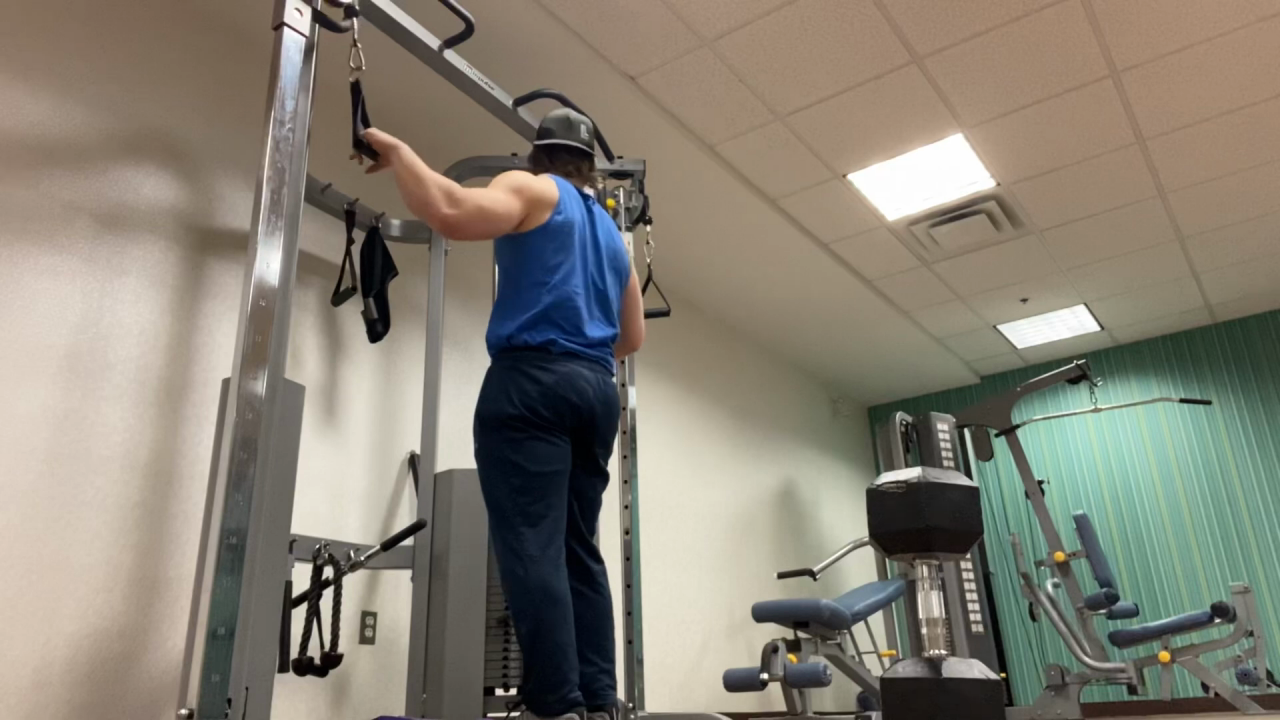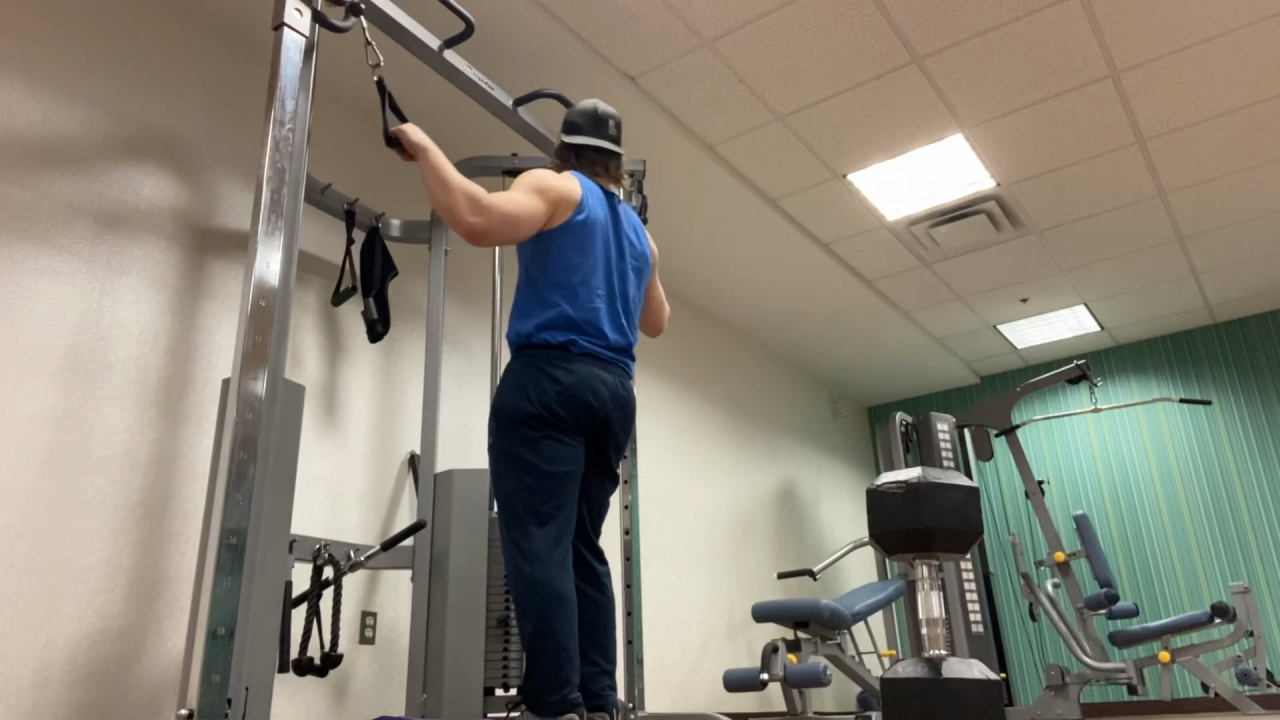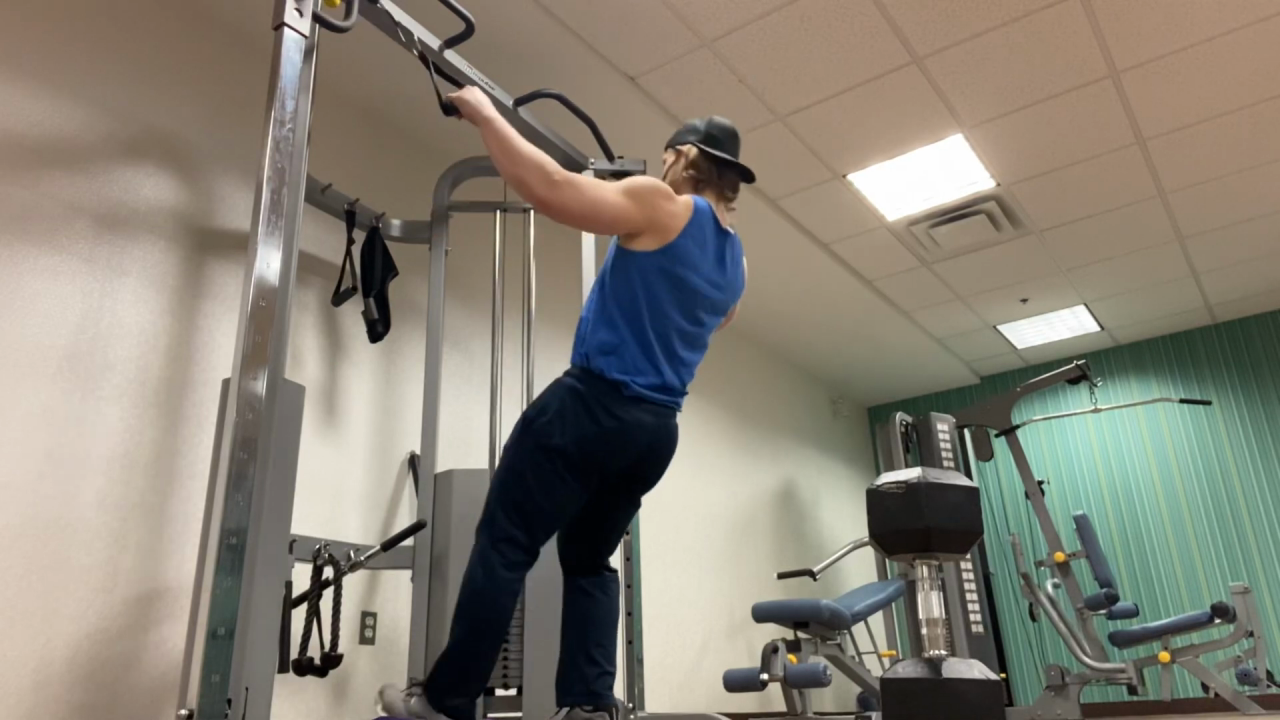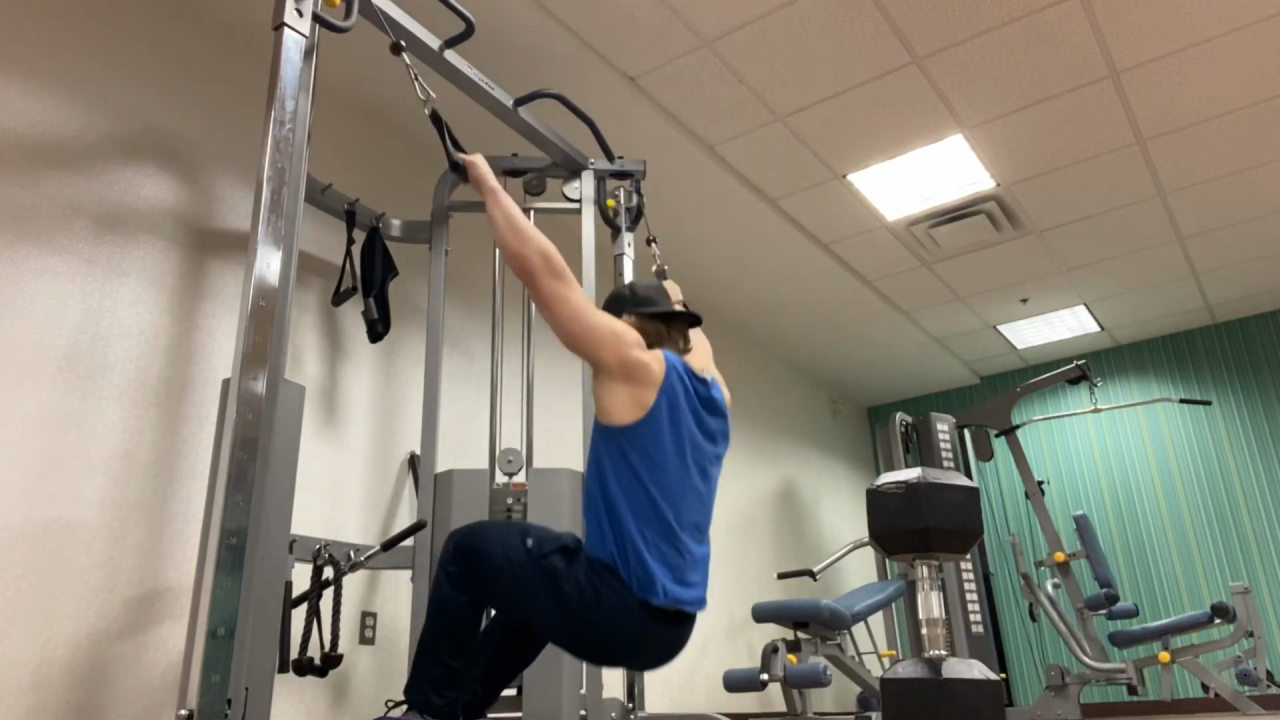
dt=0.7s
person 1, frame 1
left shoulder: (530, 189)
right shoulder: (611, 231)
left elbow: (452, 211)
right elbow: (632, 337)
left wrist: (395, 149)
left hip: (531, 383)
right hip: (596, 391)
left knee: (531, 547)
right knee: (577, 550)
person 1, frame 2
left shoulder: (553, 187)
right shoulder: (638, 232)
left elbow: (478, 220)
right elbow: (655, 321)
left wrist: (425, 148)
left hip: (548, 380)
right hip: (613, 392)
left knee: (538, 547)
right knee: (581, 550)
person 1, frame 3
left shoulder: (660, 205)
right shoulder: (734, 258)
left elbow: (549, 189)
left wrist: (485, 114)
left hip: (594, 405)
right hip: (655, 428)
left knee: (504, 543)
right knee: (589, 559)
person 1, frame 4
left shoulder: (637, 367)
right shoulder: (711, 389)
left elbow: (543, 270)
right elbow: (694, 344)
left wrist: (488, 184)
right wrist: (675, 304)
left hip: (622, 608)
right hip: (668, 620)
left knee: (470, 549)
right knee: (535, 581)
